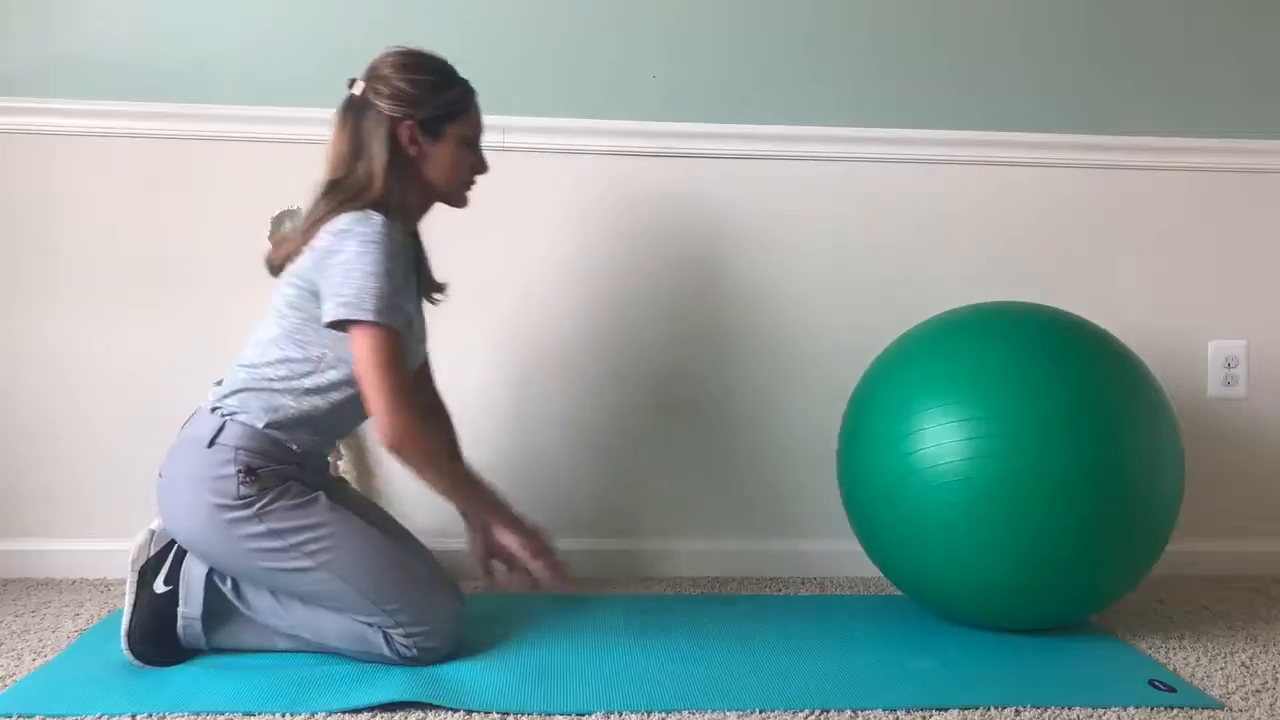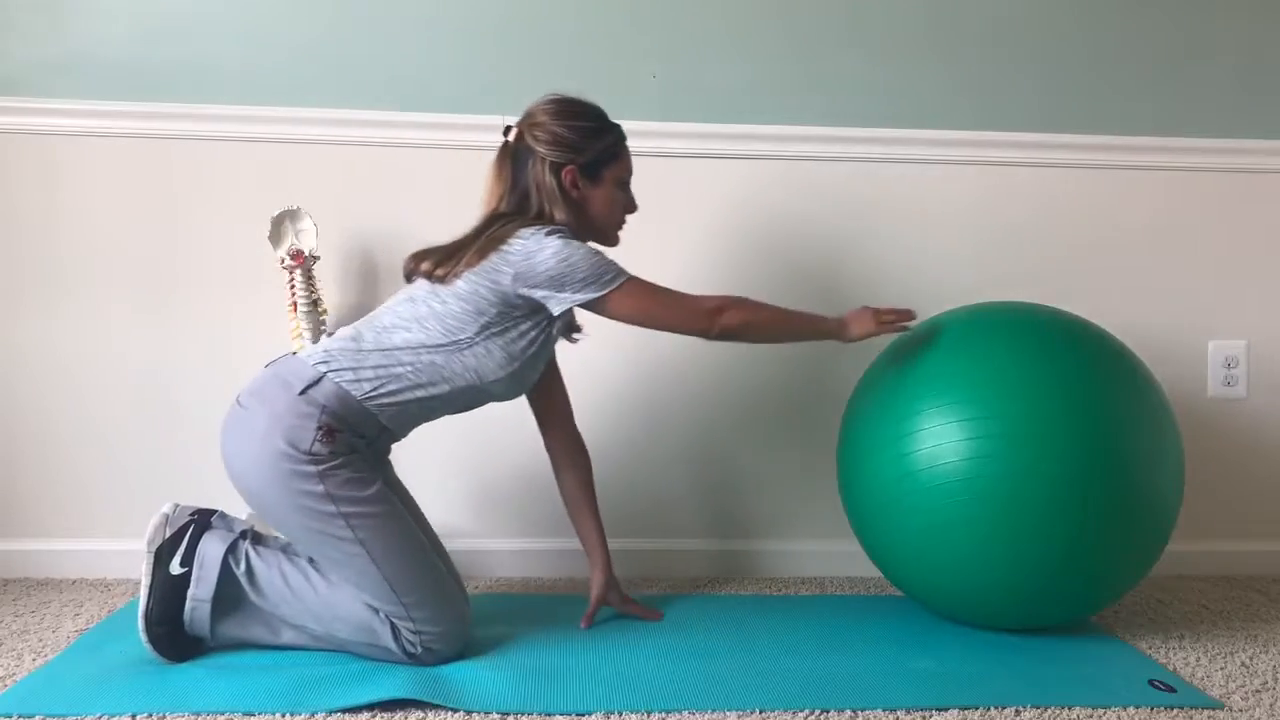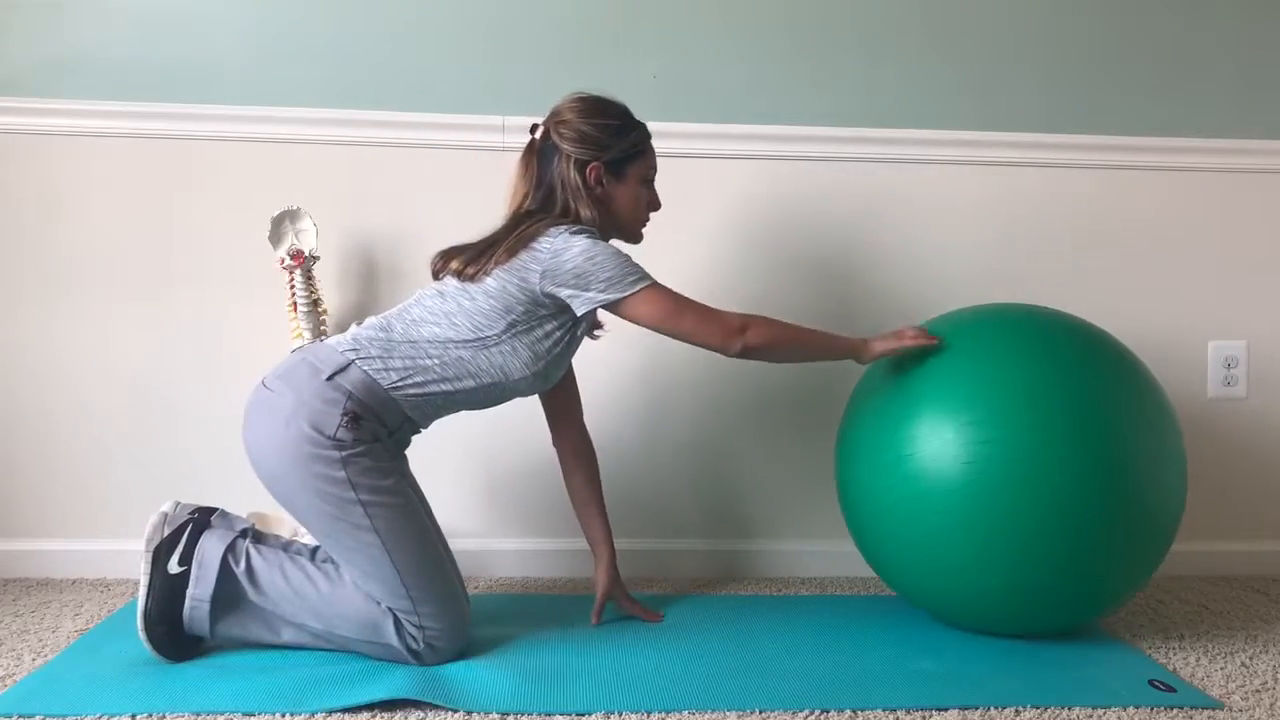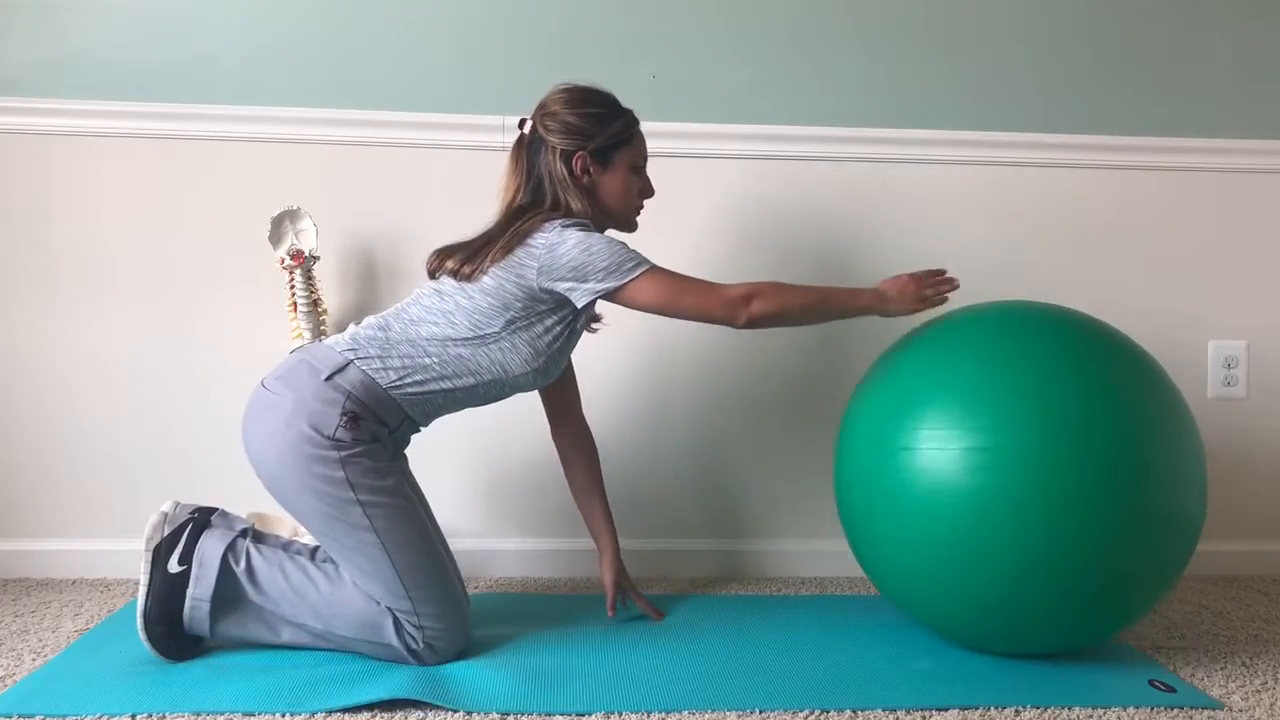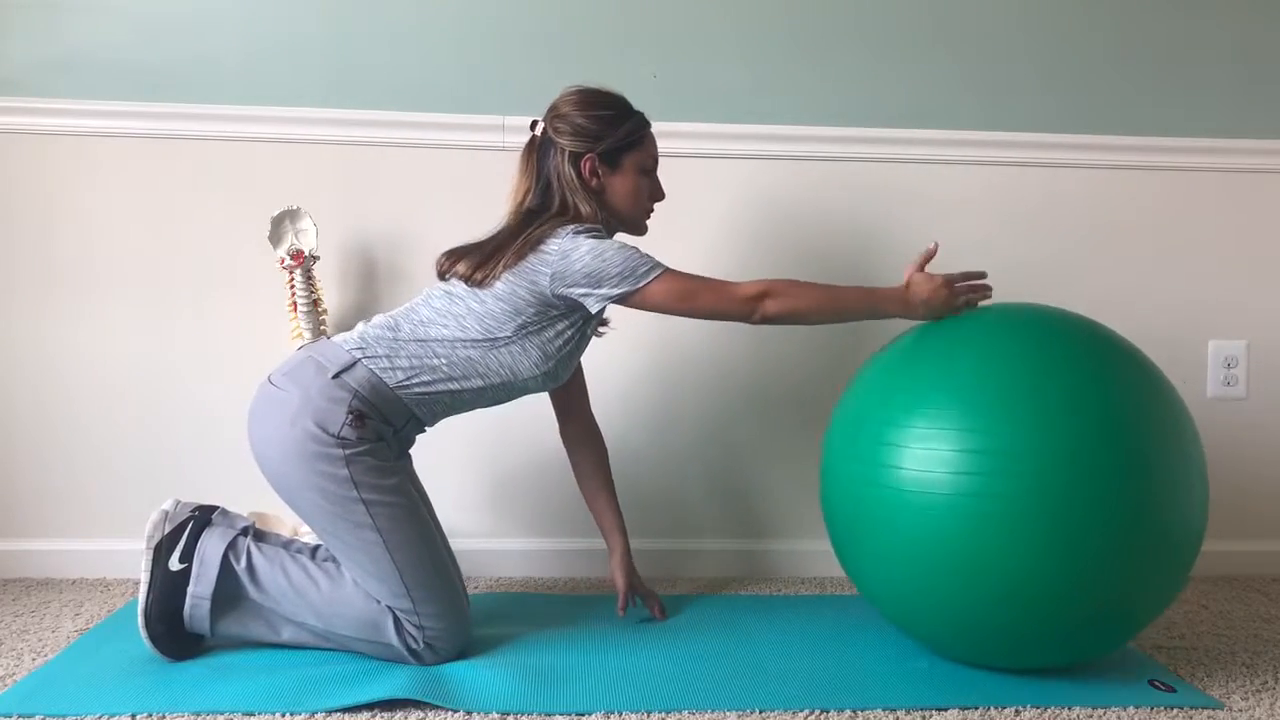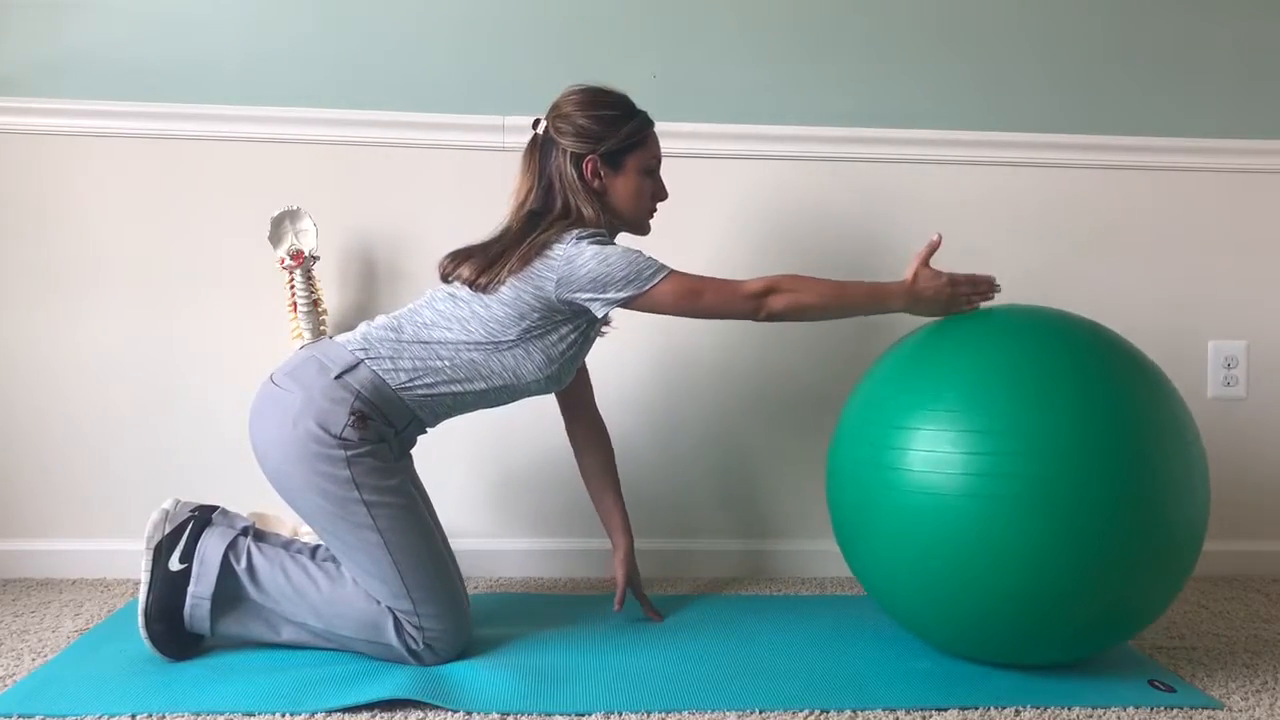
dt=0.5s
person 1, frame 1
left shoulder: (387, 239)
right shoulder: (361, 242)
left elbow: (418, 402)
right elbow: (397, 425)
left wrist: (477, 525)
right wrist: (502, 522)
left hip: (273, 474)
right hip: (234, 480)
left knee: (428, 592)
right knee: (433, 625)
left ankle: (214, 577)
right ankle: (202, 605)
person 1, frame 2
left shoulder: (525, 262)
right shoulder: (544, 256)
left elbow: (562, 439)
right elbow: (713, 319)
left wrist: (602, 569)
right wrist: (840, 327)
left hip: (310, 433)
right hip: (293, 435)
left knee: (427, 599)
right knee: (434, 630)
left ankle: (218, 546)
right ankle: (207, 580)
person 1, frame 3
left shoulder: (550, 265)
right shoulder: (572, 255)
left elbow: (570, 435)
right elbow: (733, 334)
left wrist: (606, 565)
right wrist: (865, 346)
left hip: (322, 416)
right hip: (316, 420)
left knee: (415, 595)
right knee: (434, 631)
left ankle: (215, 547)
right ankle: (207, 577)
person 1, frame 4
left shoulder: (547, 258)
right shoulder: (568, 249)
left elbow: (569, 427)
right elbow: (741, 307)
left wrist: (611, 560)
right wrist: (881, 299)
left hip: (327, 419)
right hip: (316, 420)
left knee: (418, 596)
right knee: (433, 631)
left ankle: (215, 548)
right ankle: (206, 576)
person 1, frame 5
left shoulder: (559, 262)
right shoulder: (581, 255)
left elbow: (578, 426)
right elbow: (754, 303)
left wrist: (621, 556)
right wrist: (903, 301)
left hip: (327, 411)
right hip: (321, 417)
left knee: (406, 590)
right knee: (436, 631)
left ankle: (215, 545)
right ankle: (209, 573)
person 1, frame 6
left shoulder: (556, 259)
right shoulder: (586, 263)
left elbow: (583, 422)
right elbow: (761, 300)
left wrist: (624, 550)
right wrist: (911, 296)
left hip: (328, 409)
right hip: (324, 419)
left knee: (410, 590)
right knee: (435, 631)
left ankle: (215, 544)
right ankle: (205, 574)
